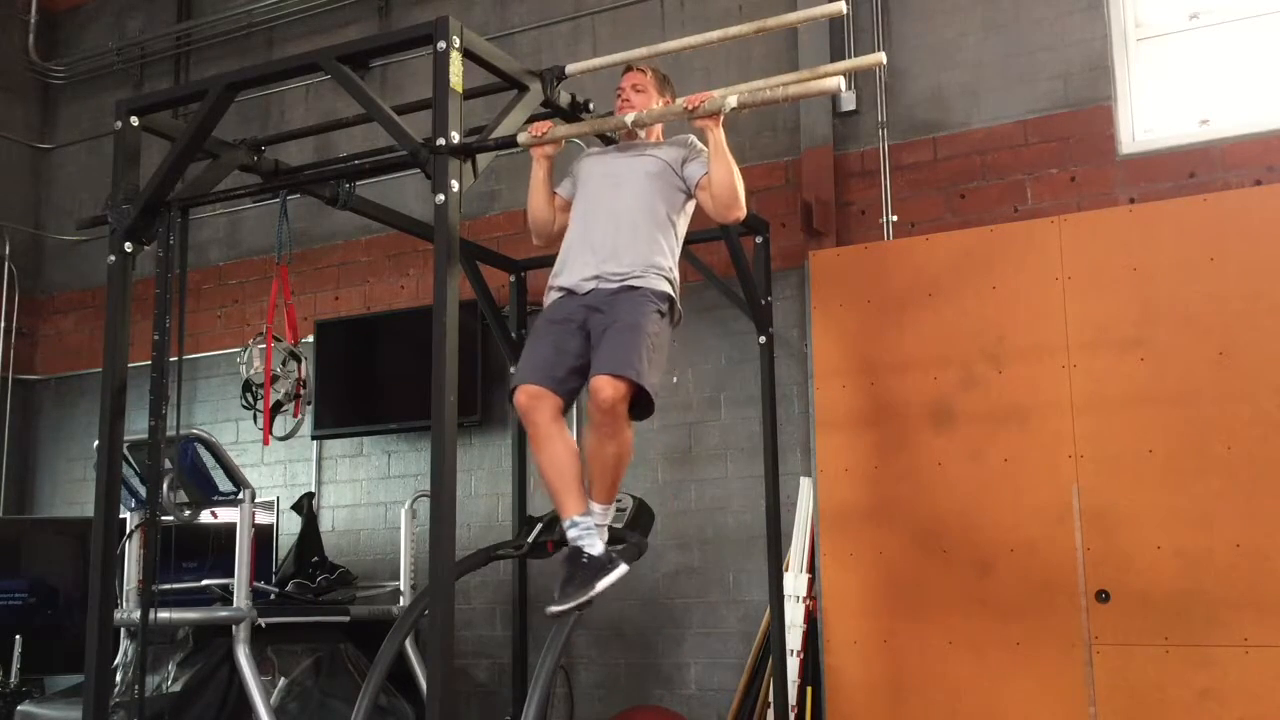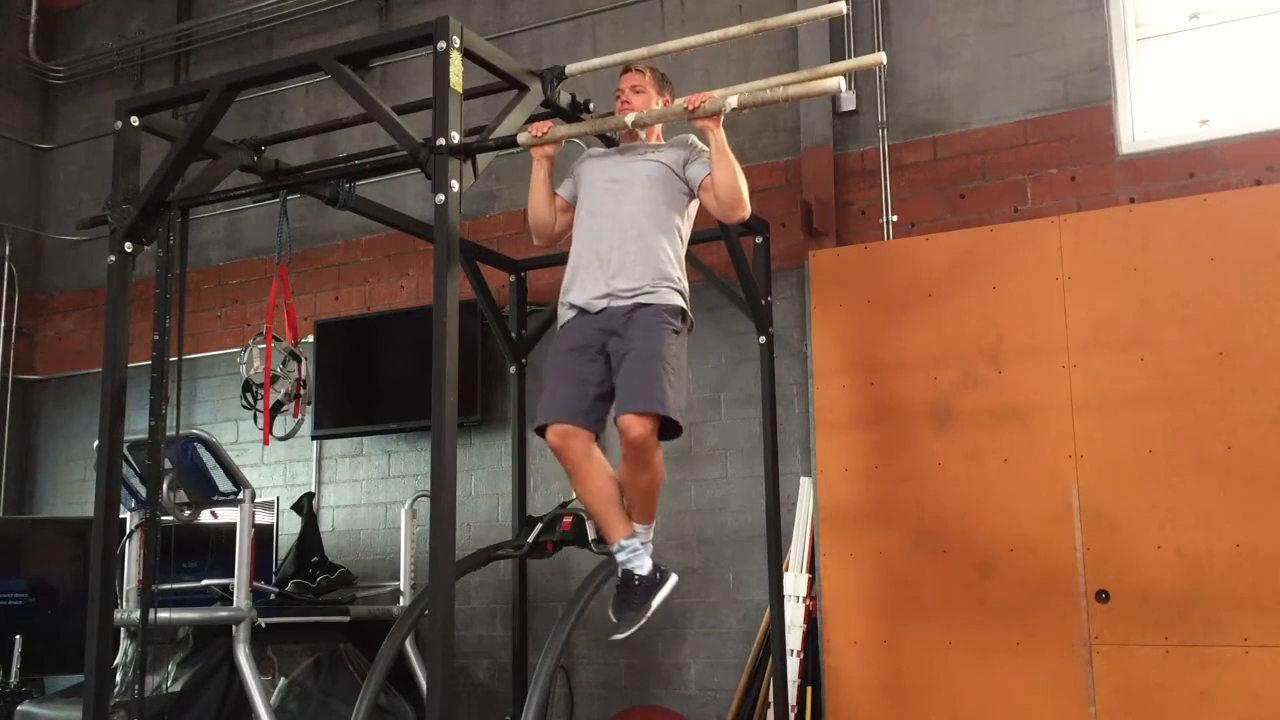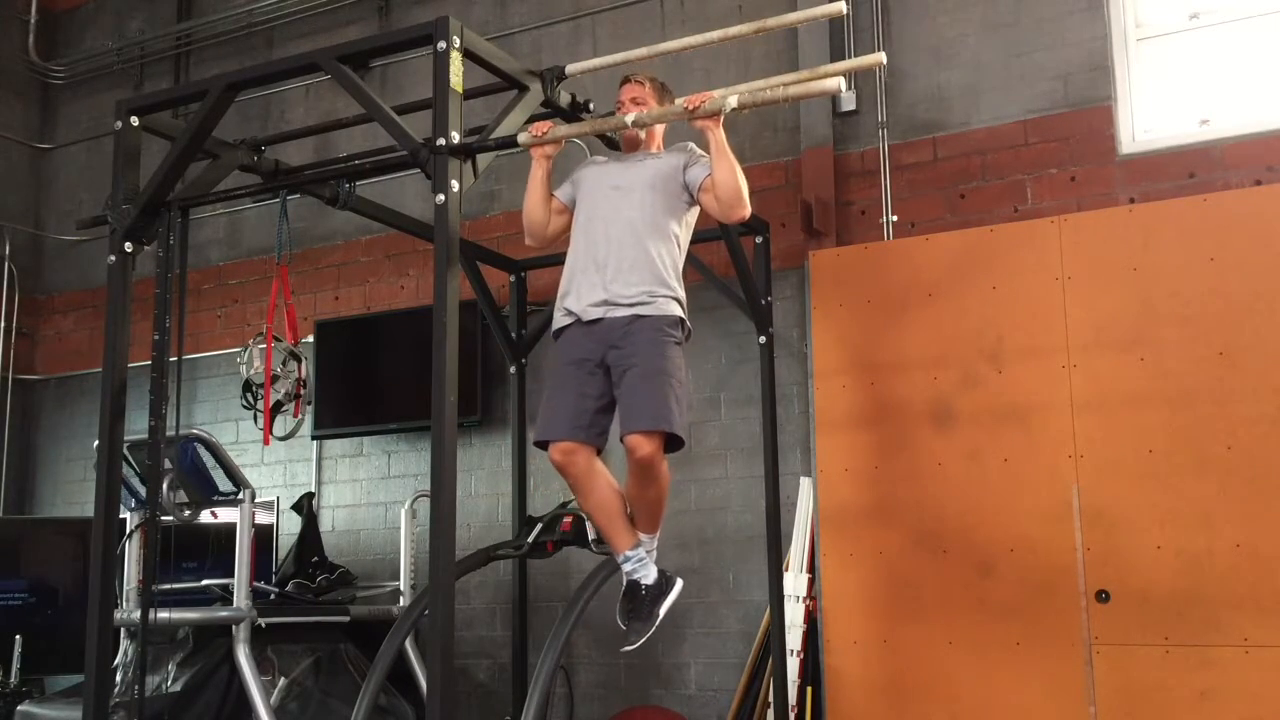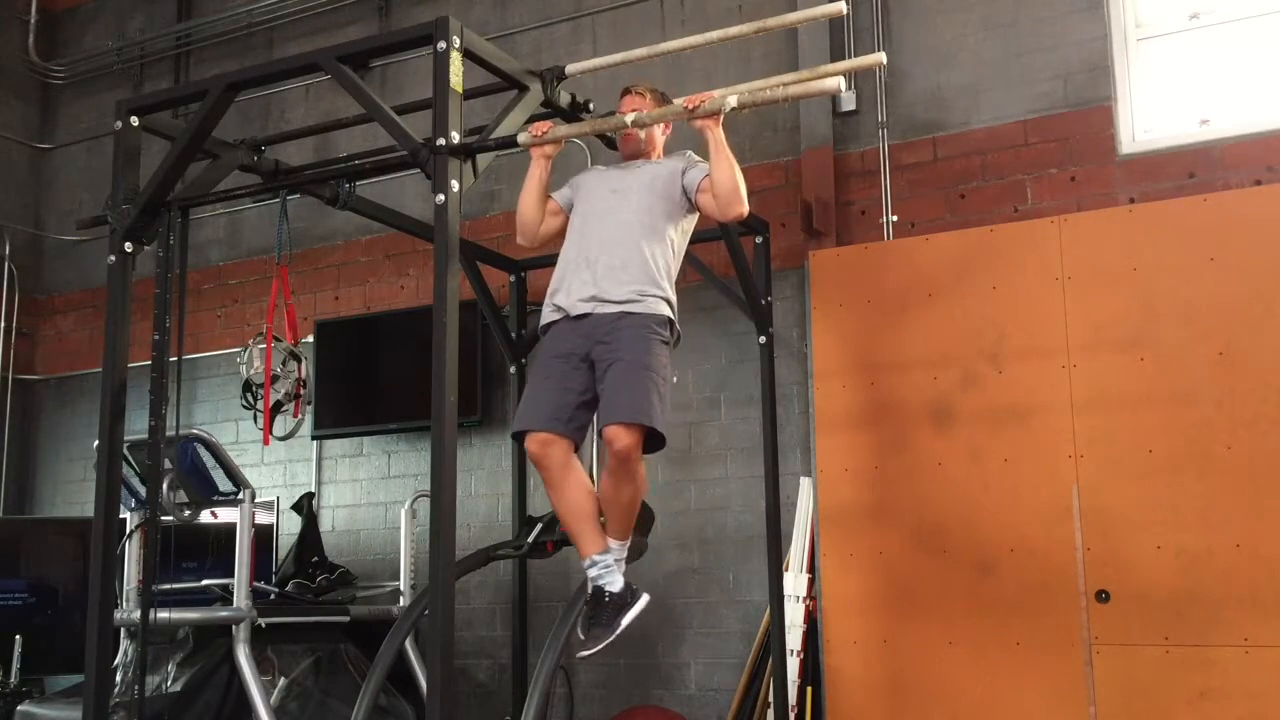
dt=0.4s
person 1, frame 1
left shoulder: (682, 151)
right shoulder: (588, 161)
left elbow: (731, 208)
right elbow: (542, 231)
left wrist: (712, 131)
right wrist: (541, 161)
left hip: (639, 289)
right hip: (570, 294)
left knee: (609, 392)
right knee: (533, 400)
left ankle: (597, 533)
right ankle: (587, 546)
person 1, frame 2
left shoulder: (684, 152)
right shoulder: (589, 162)
left elbow: (735, 208)
right elbow: (544, 231)
left wrist: (714, 131)
right wrist: (541, 161)
left hip: (650, 305)
right hip: (581, 310)
left knee: (637, 427)
right knee: (565, 435)
left ankle: (641, 548)
right ankle: (637, 565)
person 1, frame 3
left shoulder: (682, 160)
right shoulder: (588, 171)
left elbow: (736, 208)
right elbow: (536, 233)
left wrist: (713, 132)
right wrist: (541, 162)
left hip: (648, 316)
right hip: (578, 321)
left knee: (644, 444)
right knee: (566, 449)
left ankle: (644, 558)
right ankle: (641, 574)
person 1, frame 4
left shoulder: (681, 168)
right shoulder: (588, 179)
left elbow: (733, 207)
right elbow: (528, 233)
left wrist: (713, 131)
right wrist: (541, 160)
left hip: (636, 315)
right hip: (566, 320)
left knee: (623, 440)
right knee: (545, 443)
left ankle: (613, 566)
right ankle: (606, 583)
